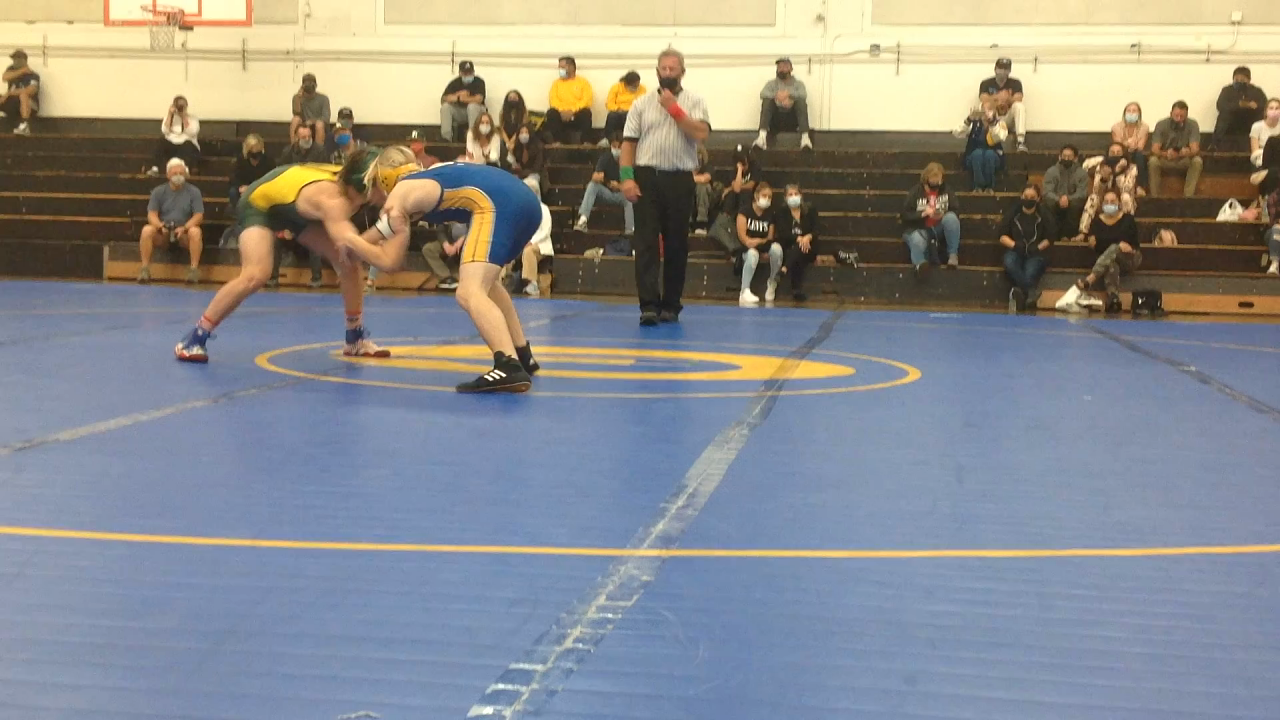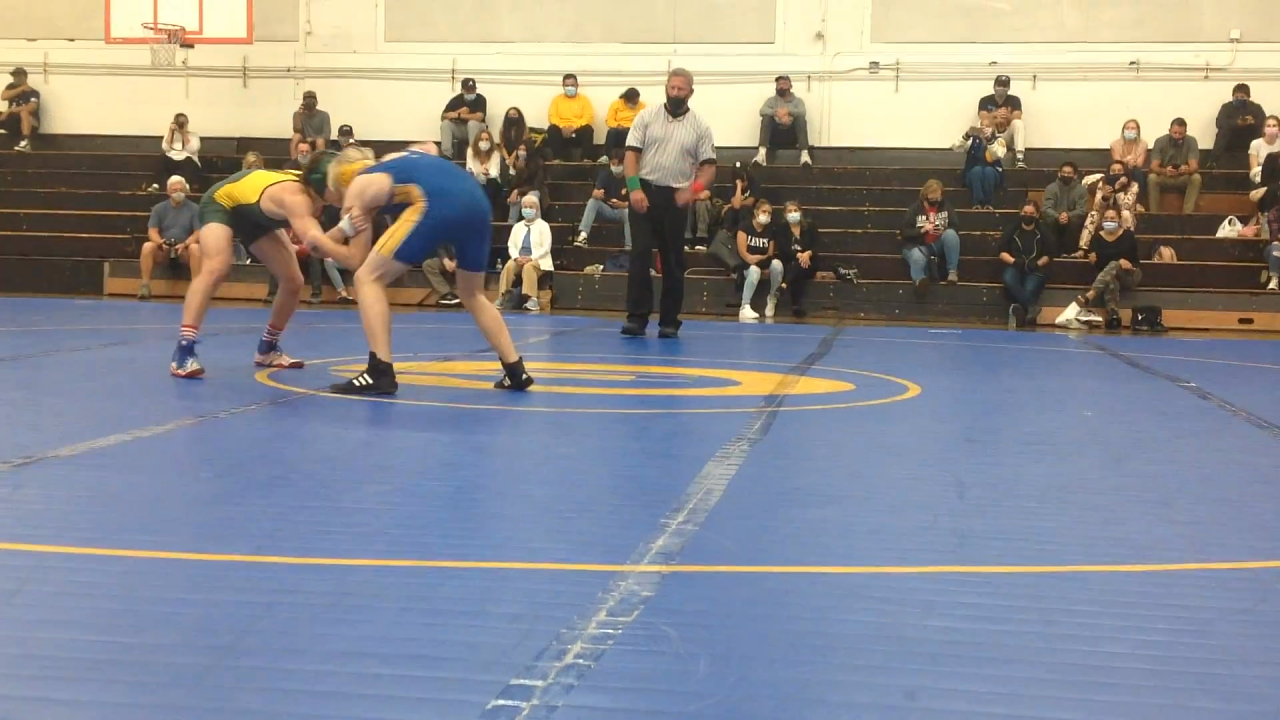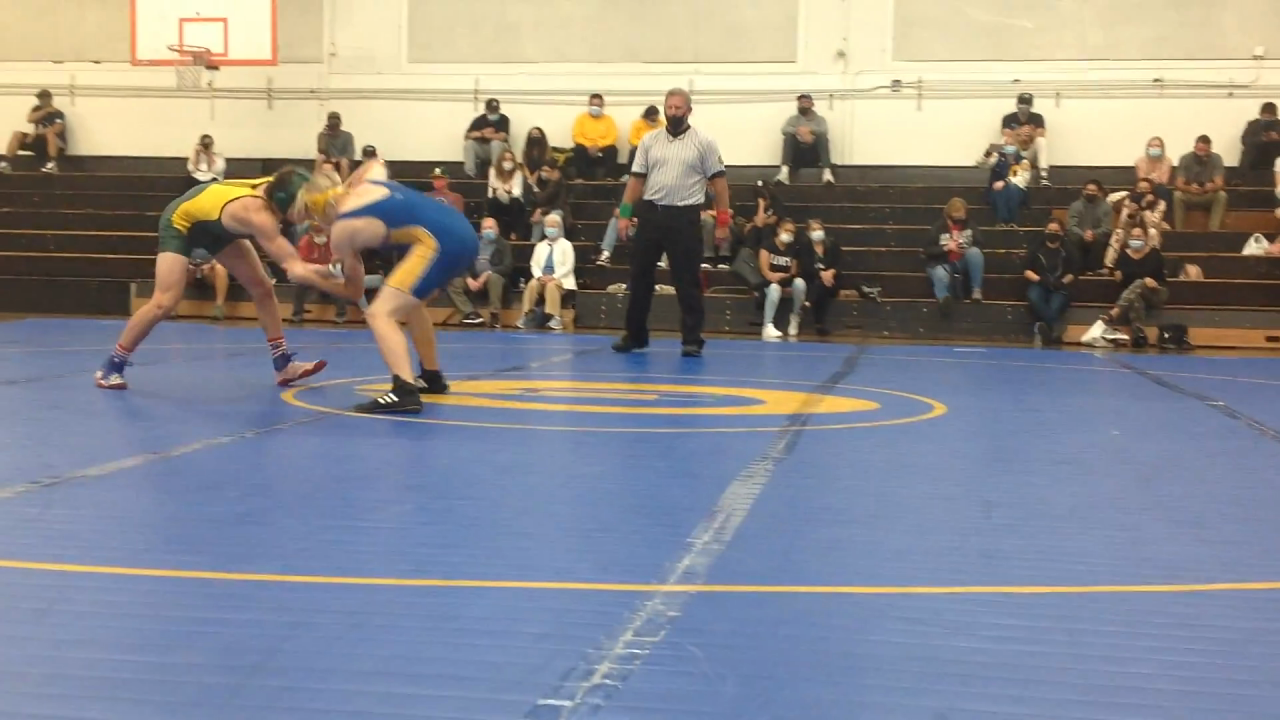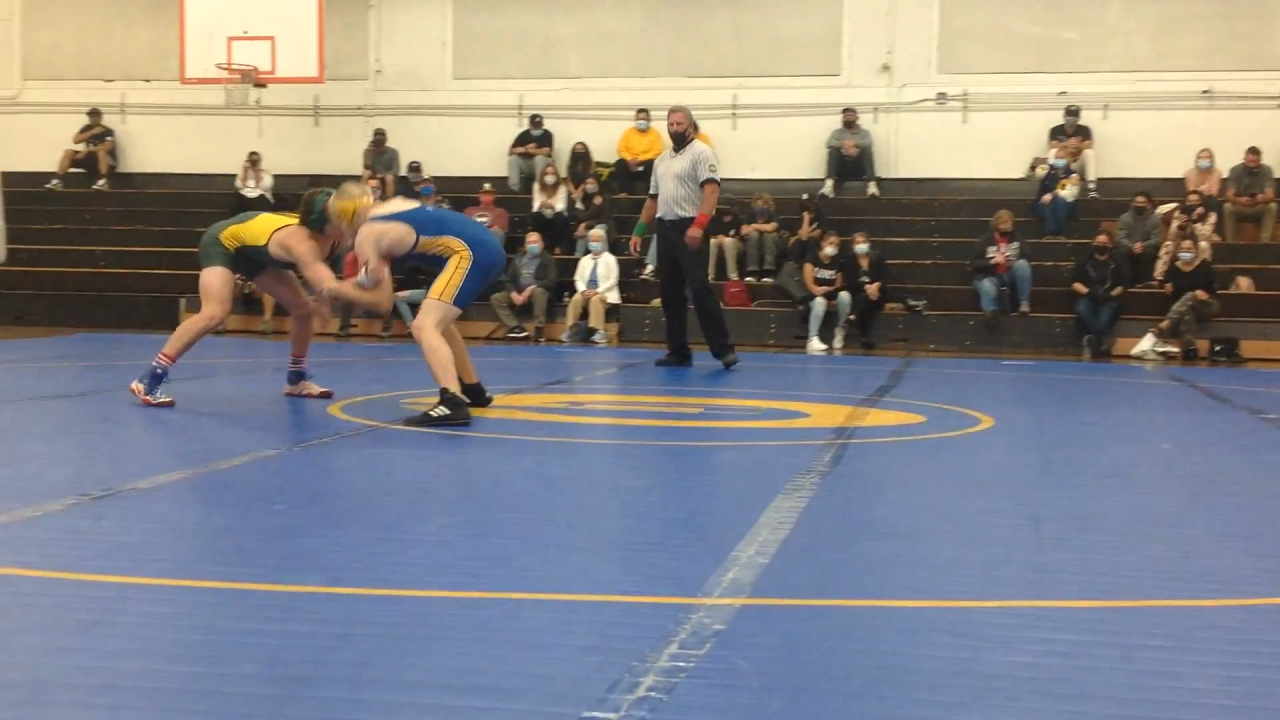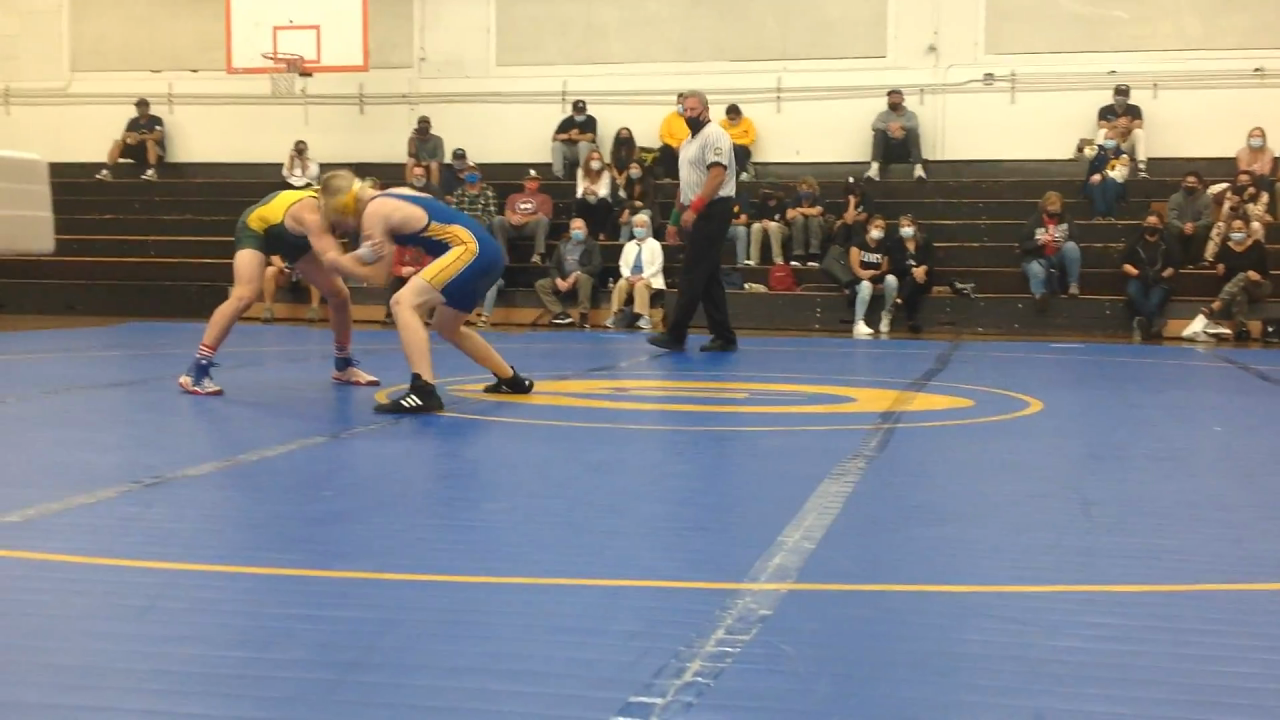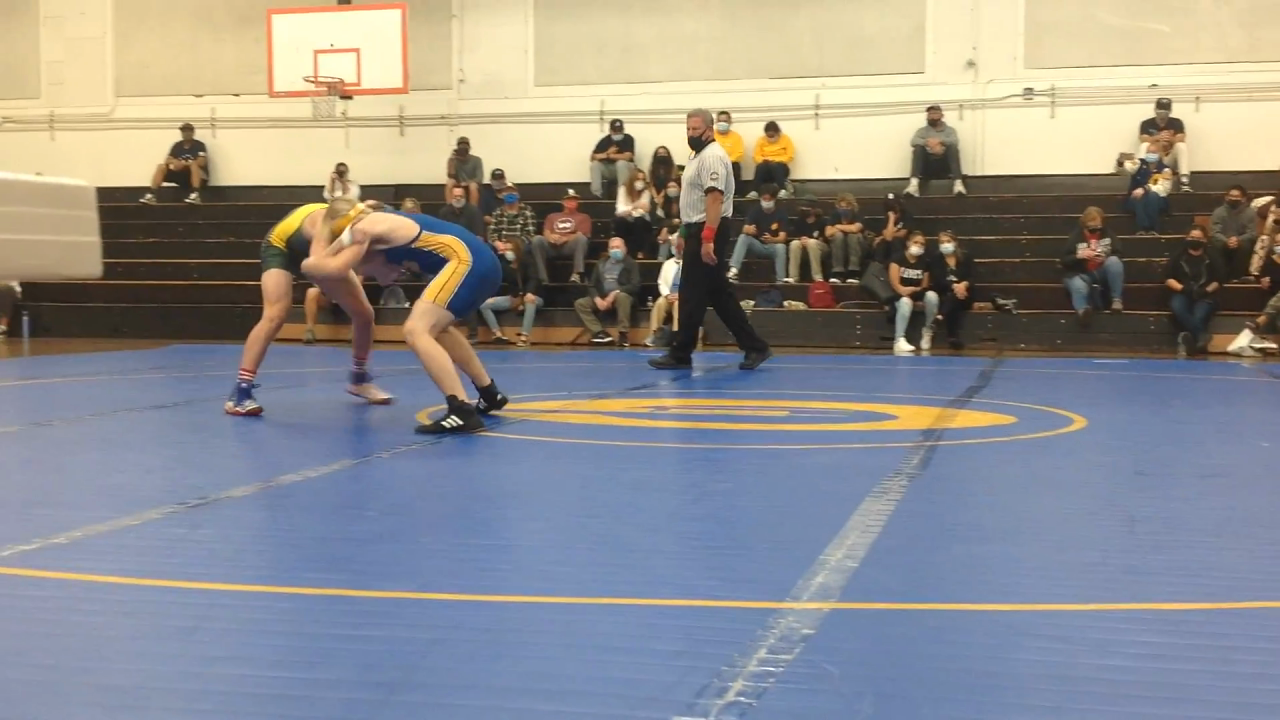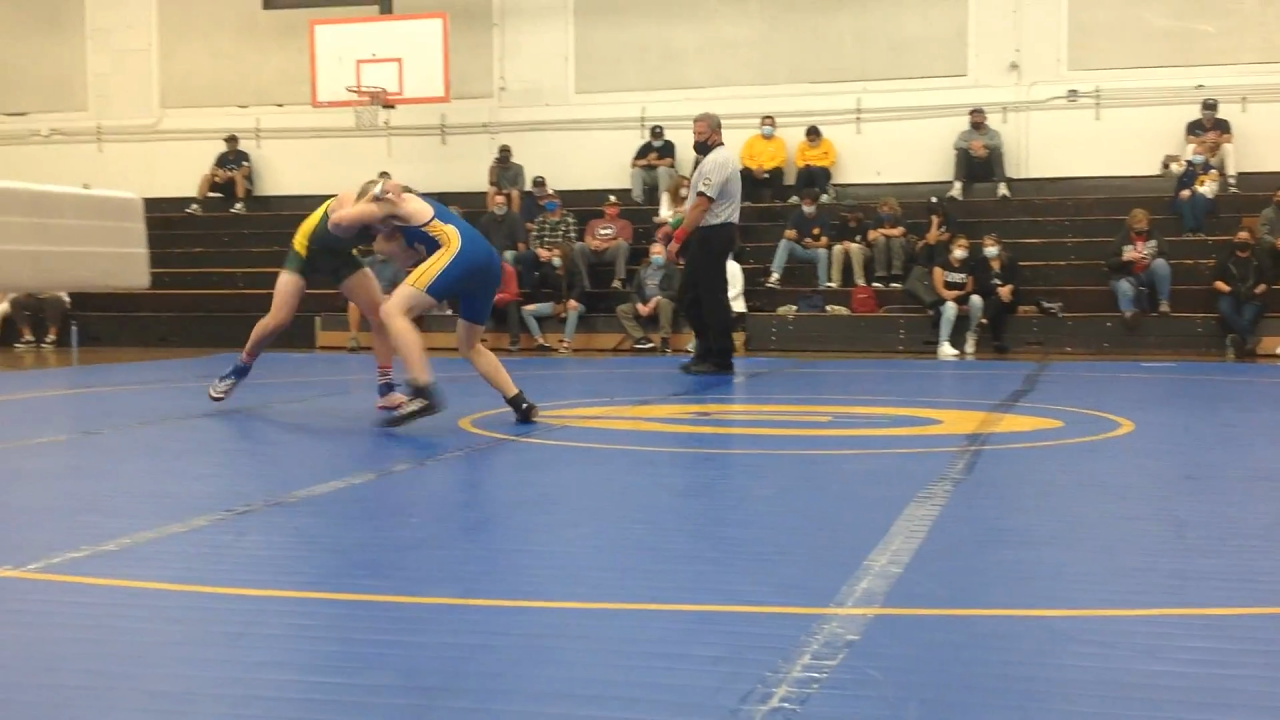
dt=0.4s
person 1, frame 1
left shoulder: (693, 102)
right shoulder: (641, 103)
left elbow: (701, 134)
right elbow: (628, 143)
left wrist: (673, 107)
right wrist: (626, 178)
left hip: (680, 181)
right hip: (646, 179)
left knee: (676, 245)
right knee: (646, 242)
left ankle: (670, 305)
right ankle: (649, 306)
person 1, frame 2
left shoulder: (700, 126)
right shoulder: (647, 116)
left elbow: (708, 168)
right elbow: (632, 153)
left wrist: (692, 190)
right wrist: (634, 188)
left hip: (676, 199)
right hip: (645, 193)
left knee: (673, 261)
right knee: (640, 254)
left ankle: (669, 321)
right ankle: (637, 317)
person 1, frame 3
left shoulder: (703, 142)
right shoulder: (649, 140)
left elbow: (719, 182)
right elbow: (636, 179)
left wrist: (723, 222)
right wrist: (624, 214)
left hip: (684, 217)
right hip: (651, 214)
left knee: (687, 280)
right knee: (641, 275)
left ankle: (692, 339)
right ankle: (635, 334)
person 1, frame 4
left shoulder: (701, 153)
right shoulder: (661, 160)
left elbow: (711, 191)
right elbow: (653, 199)
left wrist: (699, 225)
right wrist: (639, 231)
left hip: (692, 231)
right hip: (666, 230)
left knee: (700, 288)
right knee: (670, 292)
left ankle: (724, 348)
right ankle: (678, 351)
person 1, frame 5
left shoulder: (713, 135)
right shoulder: (687, 143)
left elbow: (716, 176)
left wrist: (694, 209)
right wrist: (675, 218)
left hip: (711, 212)
right hip: (697, 215)
left knee: (694, 274)
right knee: (707, 275)
left ankle: (675, 335)
right ankle: (724, 336)
person 1, frame 6
left shoulder: (712, 156)
right shoulder: (700, 156)
left elbow: (714, 200)
left wrist: (708, 240)
right wrist: (695, 237)
left hip: (707, 233)
right hip: (701, 231)
left knee: (693, 294)
right knee: (719, 295)
left ankle: (681, 354)
right ankle: (754, 348)
person 1, frame 7
left shoulder: (716, 161)
right shoulder: (714, 159)
left elbow: (701, 206)
left wrist: (677, 239)
right wrist: (674, 226)
left hip: (711, 236)
right hip: (708, 235)
left knee: (711, 298)
right knee: (690, 296)
left ankle: (720, 360)
right ankle: (706, 352)
person 2, frame 1
left shoulder: (400, 194)
right shoulder: (436, 172)
left elbow: (389, 261)
left wrist: (352, 242)
left hip: (495, 204)
right hip: (528, 202)
left knee: (469, 294)
right knee: (485, 279)
left ankle: (510, 368)
right ankle: (522, 356)
person 2, frame 2
left shoulder: (356, 188)
right shoulder: (397, 157)
left elbow: (357, 259)
right elbow: (429, 149)
left wrist: (319, 242)
left hip: (436, 204)
right hip: (476, 199)
left knee: (367, 281)
right knee: (471, 295)
left ankle: (380, 372)
right ankle: (516, 372)
person 2, frame 3
left shoulder: (341, 231)
right shoulder: (366, 184)
left elbow: (354, 290)
right elbow: (377, 164)
left hip: (439, 241)
right hip: (463, 233)
left knee: (380, 314)
right knee: (405, 299)
left ankle: (405, 391)
right ankle: (432, 375)
person 2, frame 4
left shoulder: (366, 236)
right shoulder: (394, 204)
left hip: (470, 254)
right hip: (489, 248)
left knee: (424, 327)
right knee: (437, 322)
left ankle: (452, 404)
right ankle: (474, 391)
person 2, frame 5
left shoulder: (374, 212)
right shoulder: (396, 194)
left elbow: (379, 276)
left wrist: (336, 259)
left hip: (471, 248)
right hip: (485, 251)
left knee: (403, 303)
right knee: (446, 328)
left ankle: (424, 391)
right ankle: (511, 380)
person 2, frame 6
left shoulder: (366, 226)
right shoulder: (392, 224)
left elbow: (336, 270)
left wrist: (311, 263)
left hip: (467, 260)
right hip: (488, 263)
left knee: (415, 331)
right knee: (439, 328)
left ankle: (463, 411)
right ankle: (490, 393)
person 2, frame 7
left shoulder: (397, 203)
right shoulder: (417, 208)
left elbow: (339, 220)
right elbow: (382, 246)
left hip: (460, 251)
right hip: (488, 260)
left knee: (392, 310)
right knee: (469, 345)
left ankle: (424, 391)
right ankle: (522, 404)
person 3, frame 1
left shoulder: (348, 183)
right shoulder: (331, 197)
left hip: (288, 206)
right hip: (260, 202)
left knee: (349, 265)
right knee: (256, 276)
left ankle: (356, 339)
right ankle: (195, 339)
person 3, frame 2
left shoulder: (314, 190)
right shoulder: (295, 197)
right elbow: (313, 239)
left hip: (258, 212)
right hip: (220, 203)
left knee: (293, 282)
right knee: (215, 270)
left ankle: (267, 350)
right ankle: (183, 352)
person 3, frame 3
left shoulder: (275, 190)
right shoulder: (258, 213)
right elbow: (294, 268)
left hip: (214, 224)
right hip: (181, 220)
left knee: (262, 288)
right knee: (165, 302)
left ankle: (284, 364)
right ankle: (112, 366)
person 3, frame 4
left shoulder: (331, 240)
right shoulder: (301, 241)
right elbow: (331, 287)
right wrist: (377, 299)
left hip: (254, 250)
right hip: (223, 242)
left knee: (305, 309)
right knee: (214, 315)
left ankle: (296, 380)
right ankle: (150, 379)
person 3, frame 5
right shoulder: (311, 214)
left hip: (294, 234)
right hip: (256, 225)
left knee: (339, 295)
right knee: (245, 295)
left ankle: (344, 366)
right ankle: (197, 371)
person 3, frame 6
right shoulder: (324, 222)
right hip: (282, 246)
left knee: (365, 313)
right knee: (274, 316)
left ankle: (360, 379)
right ankle: (241, 392)
person 3, frame 7
right shoulder: (349, 202)
right elbow: (339, 225)
left hip: (341, 257)
right hip: (306, 252)
left knee: (380, 315)
right knee: (278, 320)
left ankle: (387, 390)
right ankle: (239, 370)
